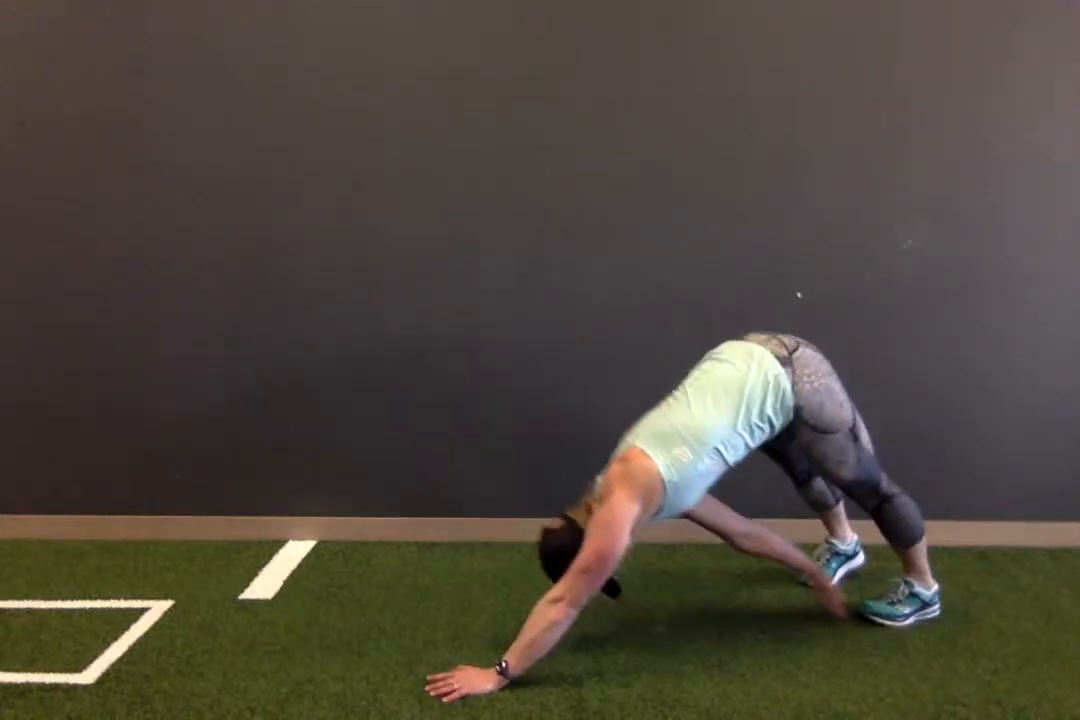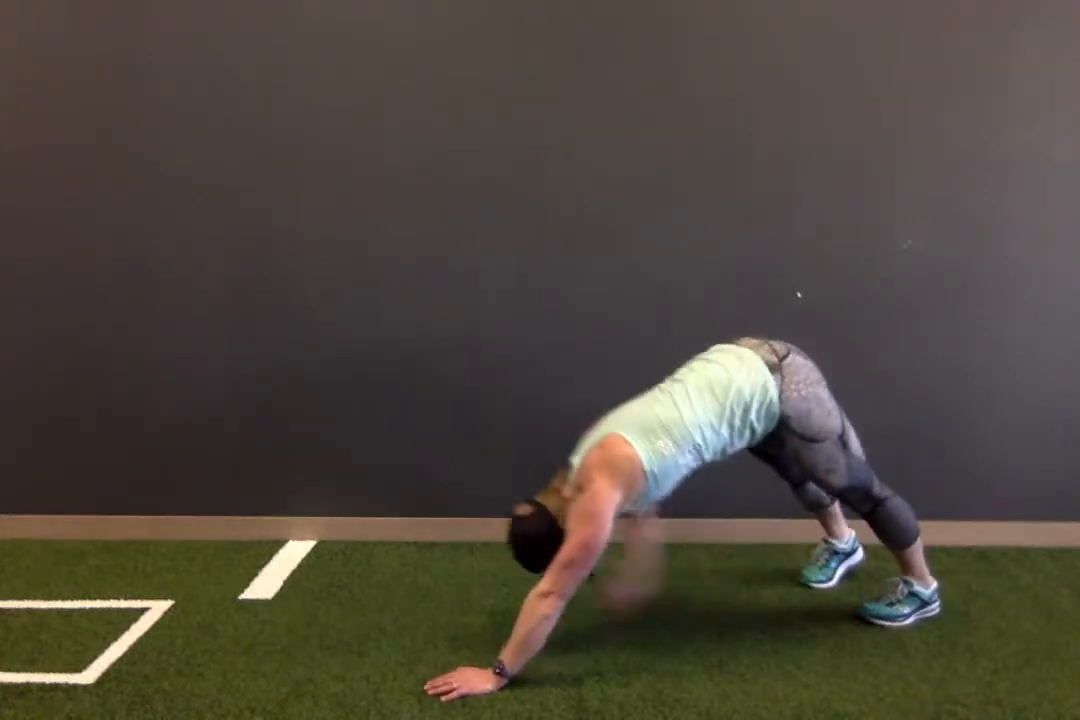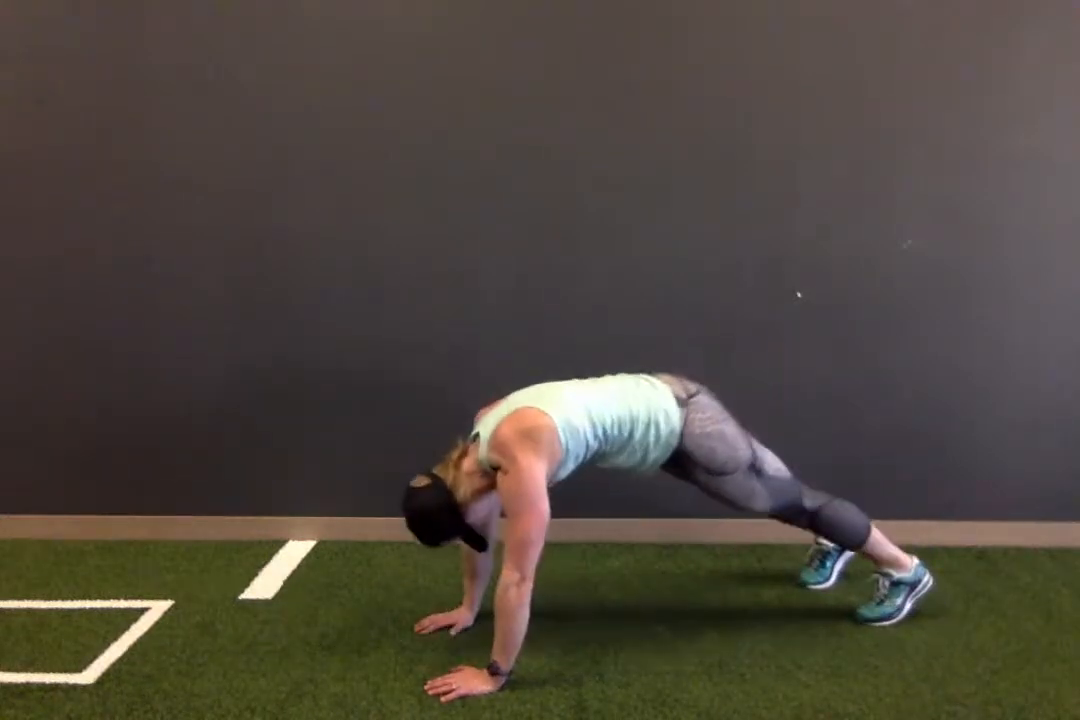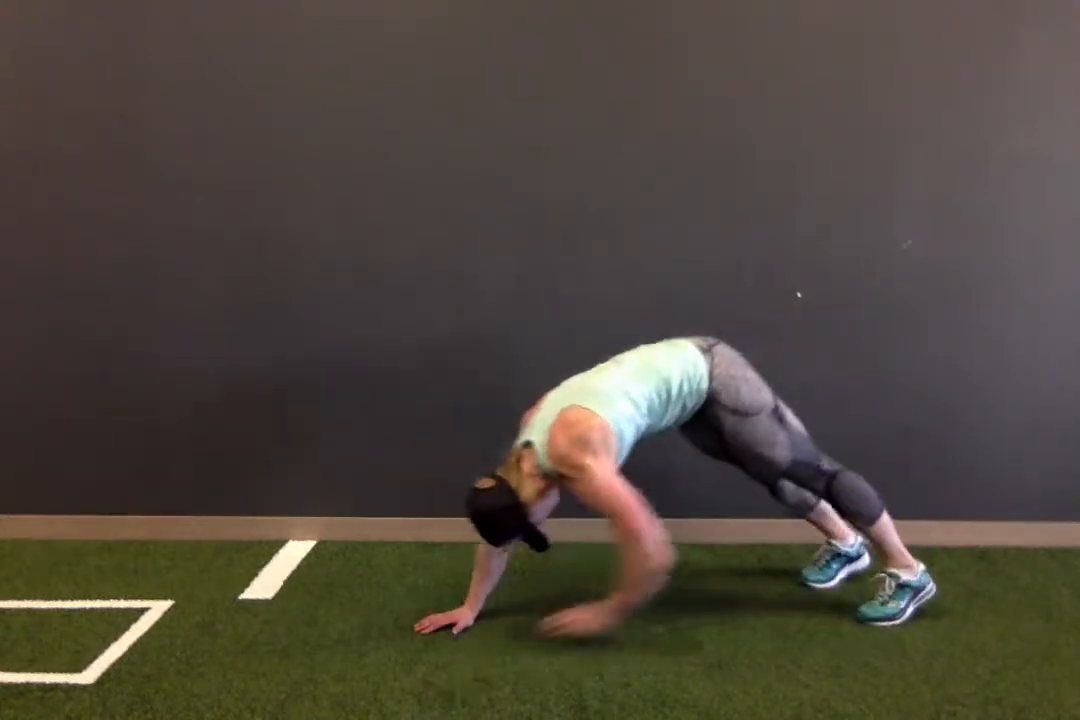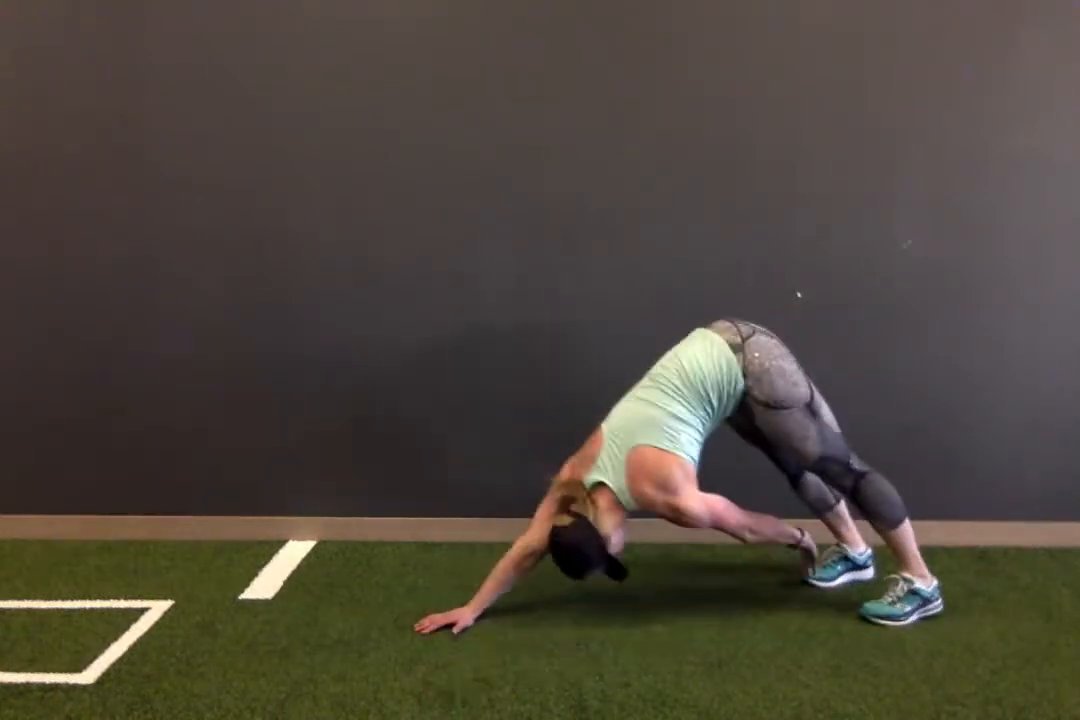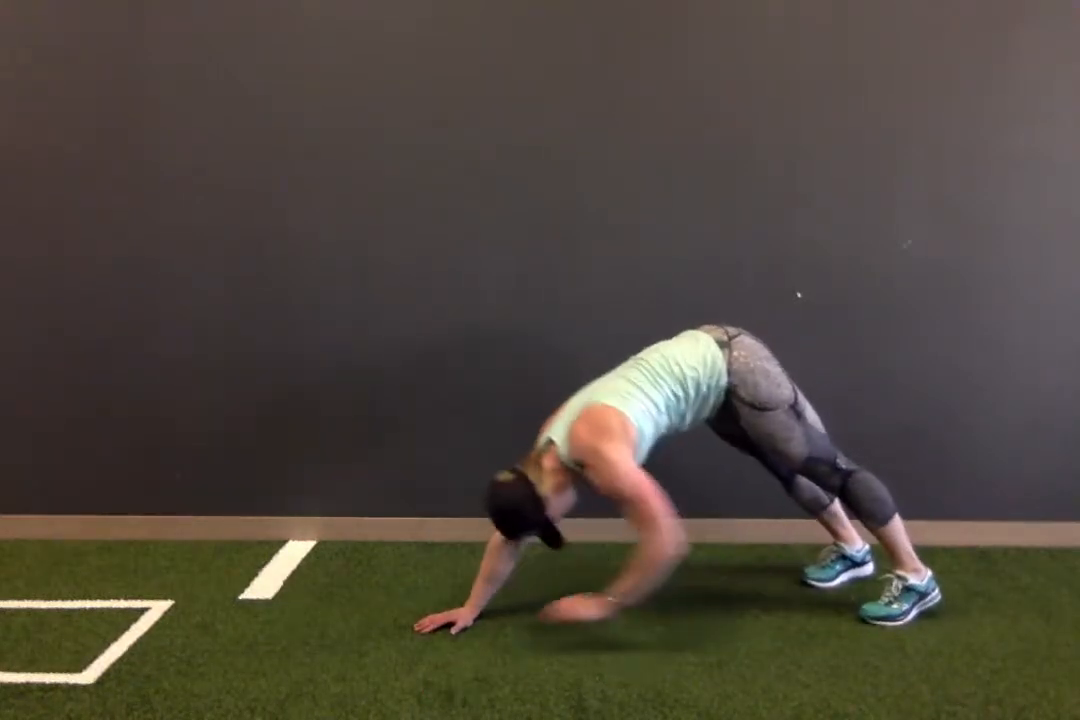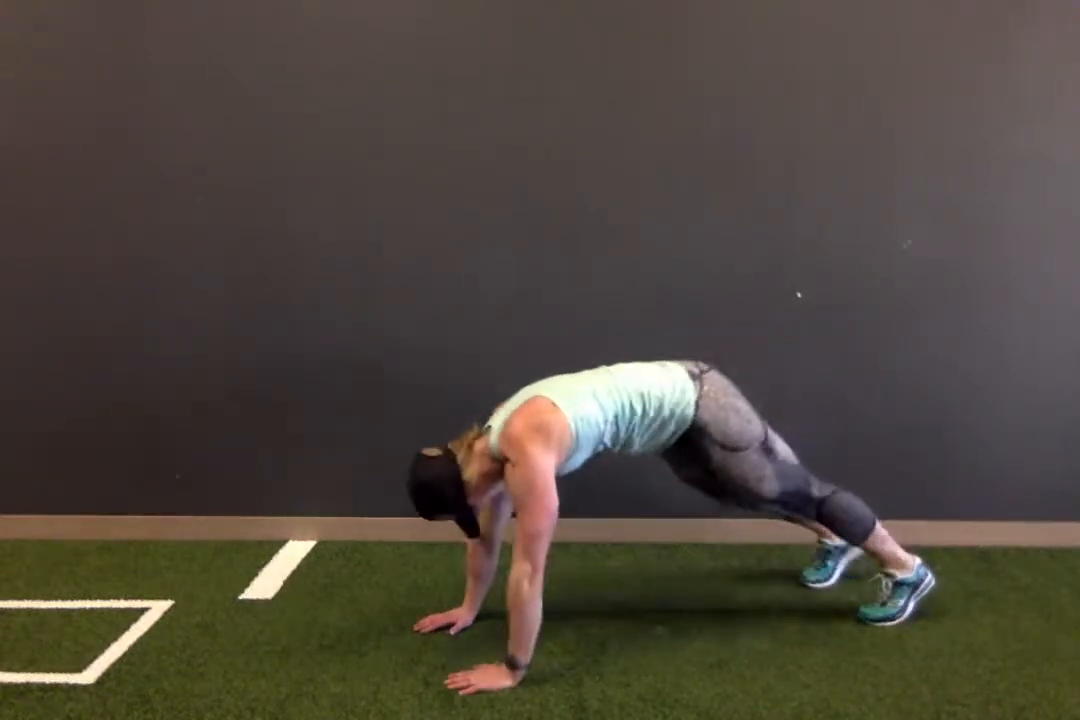
dt=0.4s
person 1, frame 1
left shoulder: (622, 504)
right shoulder: (637, 485)
left elbow: (563, 603)
right elbow: (733, 529)
left wrist: (497, 675)
right wrist: (807, 566)
left hip: (792, 379)
right hip: (754, 362)
left knee: (867, 484)
right knee: (798, 462)
left ankle: (922, 588)
right ankle: (842, 545)
person 1, frame 2
left shoulder: (600, 485)
right shoulder: (583, 472)
left elbow: (554, 594)
right elbow: (642, 512)
left wrist: (497, 674)
right wrist: (636, 578)
left hip: (778, 387)
right hip: (743, 365)
left knee: (857, 486)
right knee: (797, 467)
left ankle: (920, 587)
right ankle: (840, 544)
person 1, frame 3
left shoulder: (518, 458)
right shoulder: (483, 432)
left elbow: (517, 577)
right elbow: (477, 530)
left wrist: (494, 674)
right wrist: (469, 607)
left hip: (678, 421)
right hip: (655, 407)
left knee: (788, 499)
right knee: (769, 491)
left ankle: (903, 571)
right ankle: (831, 546)
person 1, frame 4
left shoulder: (578, 460)
right shoulder: (523, 455)
left elbow: (653, 553)
right elbow: (497, 531)
left wrist: (608, 614)
right wrist: (470, 608)
left hip: (707, 375)
right hip: (685, 373)
left knee: (812, 468)
right knee: (764, 466)
left ankle: (909, 574)
right ankle: (844, 545)
person 1, frame 5
left shoulder: (660, 494)
right shoulder: (578, 473)
left elbow: (748, 526)
right elbow: (530, 544)
left wrist: (799, 539)
right wrist: (471, 609)
left hip: (748, 362)
right hip: (720, 347)
left knee: (839, 466)
right knee: (791, 457)
left ankle: (920, 583)
right ankle: (852, 552)
person 1, frame 6
left shoulder: (599, 454)
right shoulder: (546, 448)
left elbow: (668, 538)
right elbow: (509, 536)
left wrist: (608, 603)
right wrist: (471, 608)
left hip: (732, 366)
right hip: (710, 366)
left knee: (825, 465)
right knee: (781, 461)
left ankle: (915, 579)
right ankle: (851, 551)
person 1, frame 7
left shoulder: (526, 449)
right shoulder: (492, 439)
left elbow: (528, 569)
right elbow: (487, 533)
left wrist: (512, 669)
right wrist: (469, 606)
left hip: (693, 404)
right hip: (672, 388)
left knee: (798, 488)
right knee: (720, 488)
left ankle: (906, 570)
right ankle: (834, 541)
